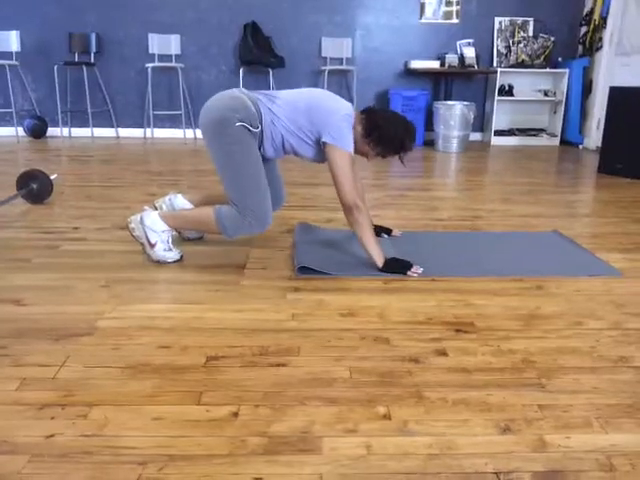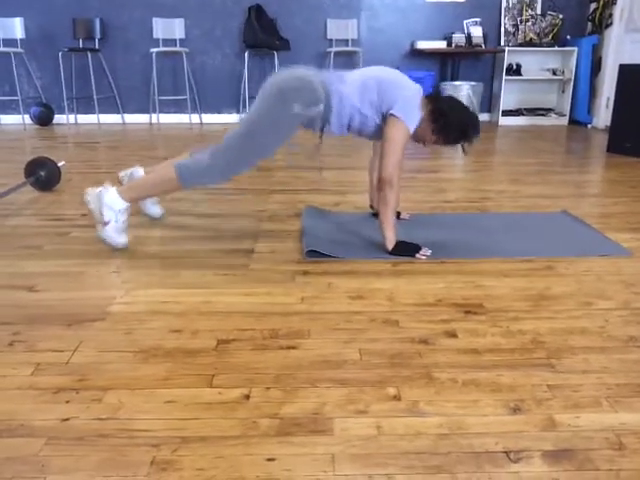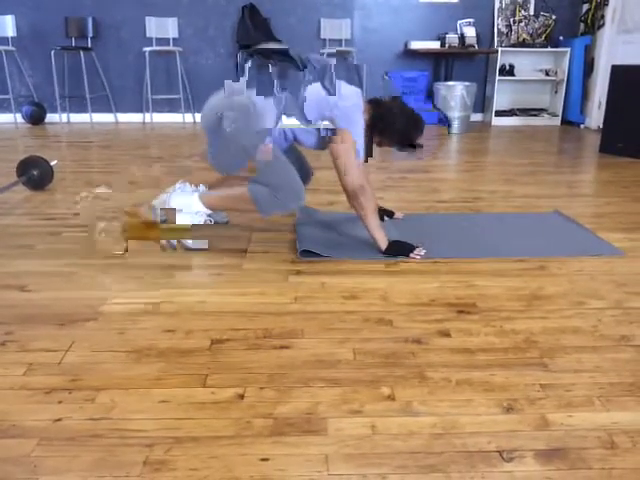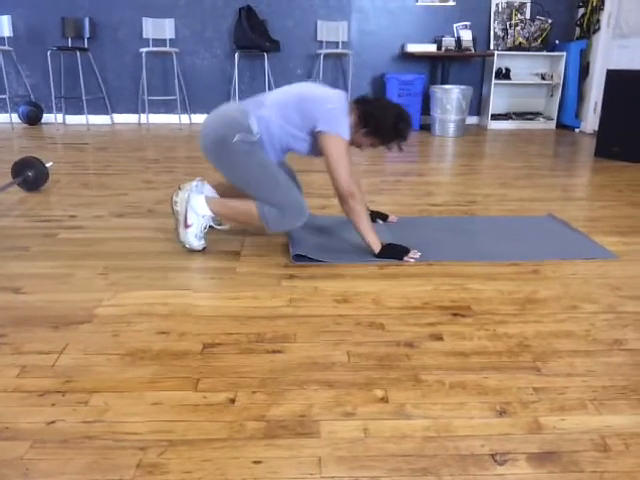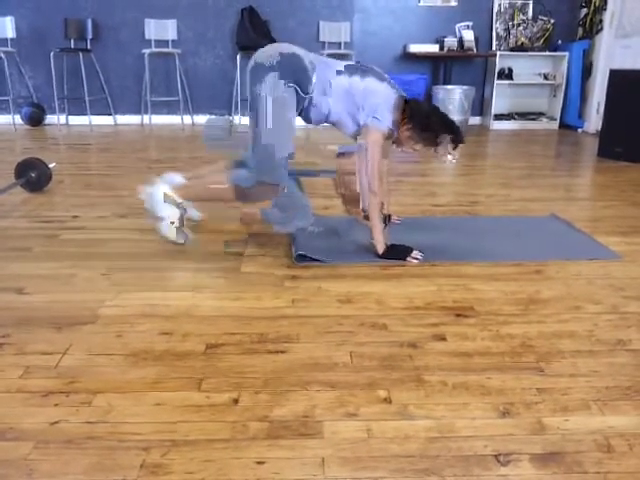
dt=1s
person 1, frame 1
left shoulder: (350, 121)
right shoulder: (340, 128)
left elbow: (352, 182)
right elbow: (351, 203)
left wrist: (368, 227)
right wrist: (382, 261)
left hip: (236, 117)
right hip: (230, 119)
left knee: (273, 201)
right knee: (255, 219)
left ankle: (181, 203)
right ankle: (156, 222)
person 1, frame 2
left shoulder: (398, 101)
right shoulder: (408, 109)
left elbow: (377, 165)
right elbow: (388, 179)
left wrist: (381, 211)
right wrist: (392, 242)
left hip: (294, 89)
right hip: (297, 97)
left knee: (224, 157)
right knee: (218, 166)
left ankle: (140, 178)
right ankle: (112, 200)
person 1, frame 3
left shoulder: (353, 104)
right shoulder: (348, 115)
left elbow: (354, 172)
right elbow: (357, 187)
left wrist: (374, 208)
right wrist: (385, 244)
left hip: (237, 108)
right hip: (231, 114)
left knee: (297, 175)
right knee: (287, 196)
left ankle: (199, 194)
right ankle: (197, 203)
person 1, frame 4
left shoulder: (342, 108)
right shoulder: (335, 120)
left elbow: (346, 175)
right elbow: (347, 191)
left wrist: (364, 212)
right wrist: (378, 247)
left hip: (235, 129)
right hip: (229, 135)
left knee: (287, 191)
right knee: (292, 213)
left ankle: (204, 192)
right ankle: (203, 207)
person 1, frame 5
left shoulder: (391, 104)
right shoulder: (383, 115)
left elbow: (370, 163)
right elbow: (371, 182)
left wrist: (376, 211)
right wrist: (382, 247)
left hip: (286, 68)
right hip: (282, 74)
left knee: (270, 166)
right knee: (269, 181)
left ankle: (177, 184)
right ankle: (169, 193)
